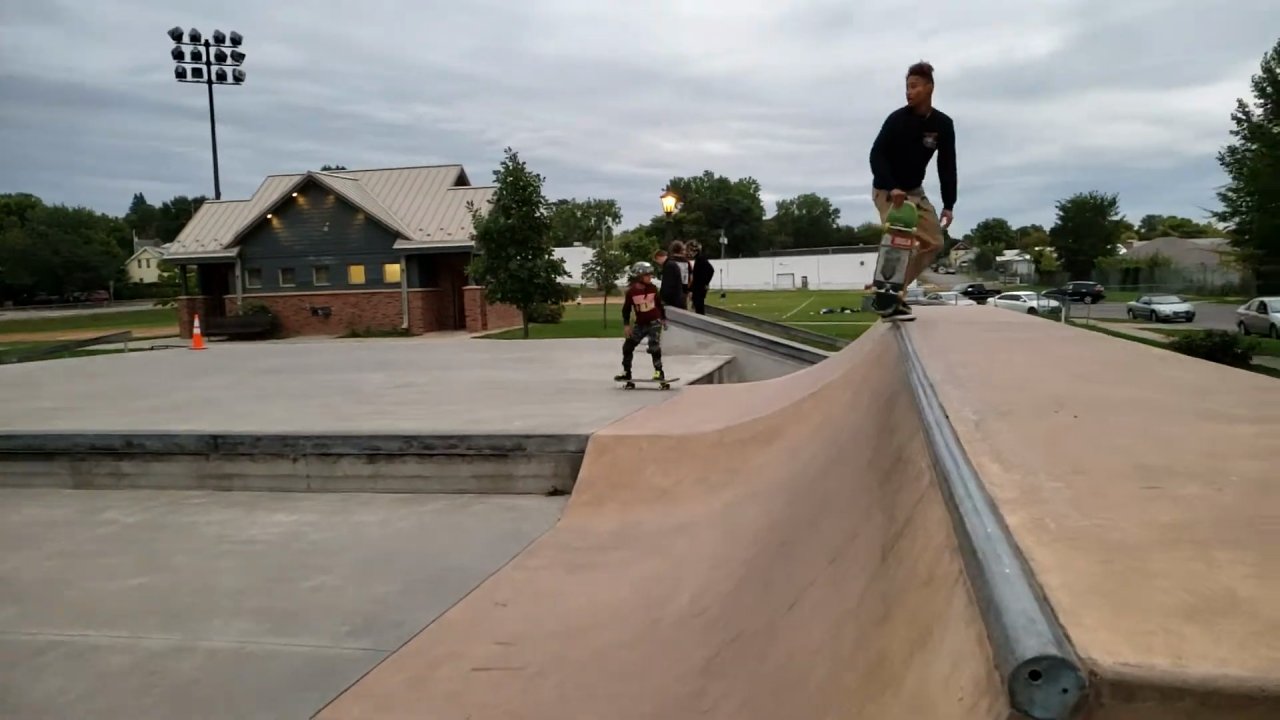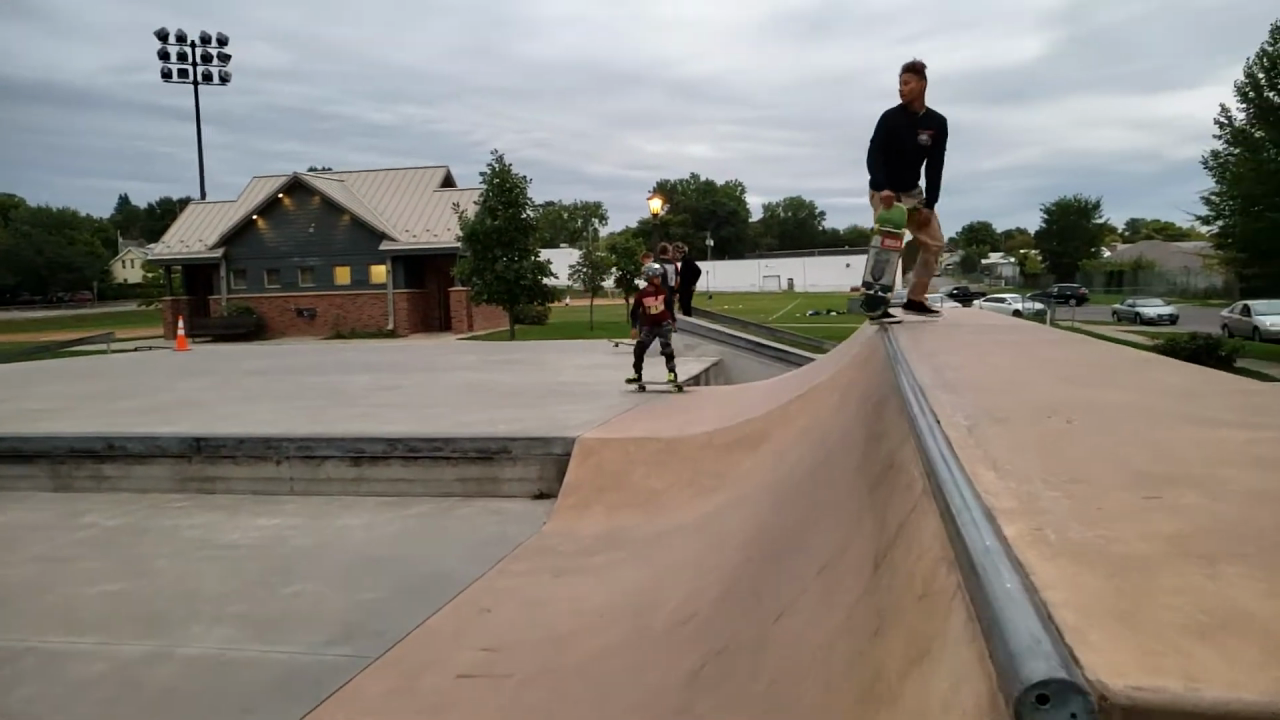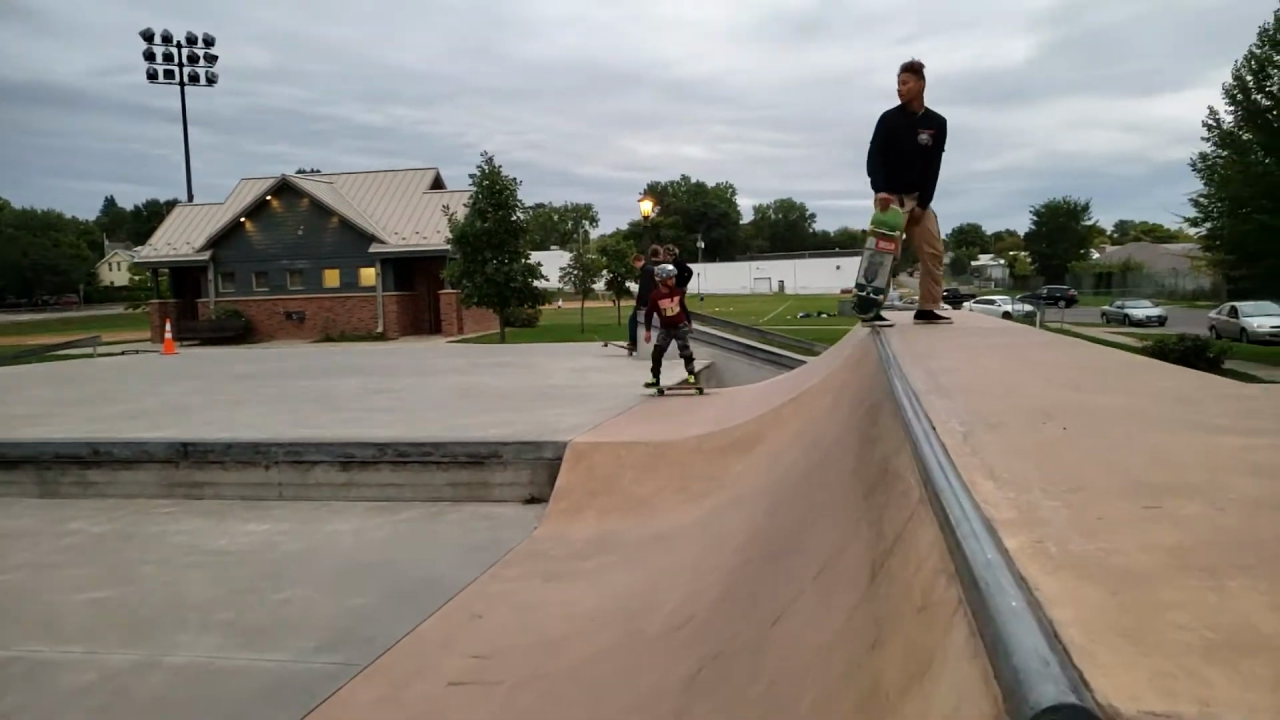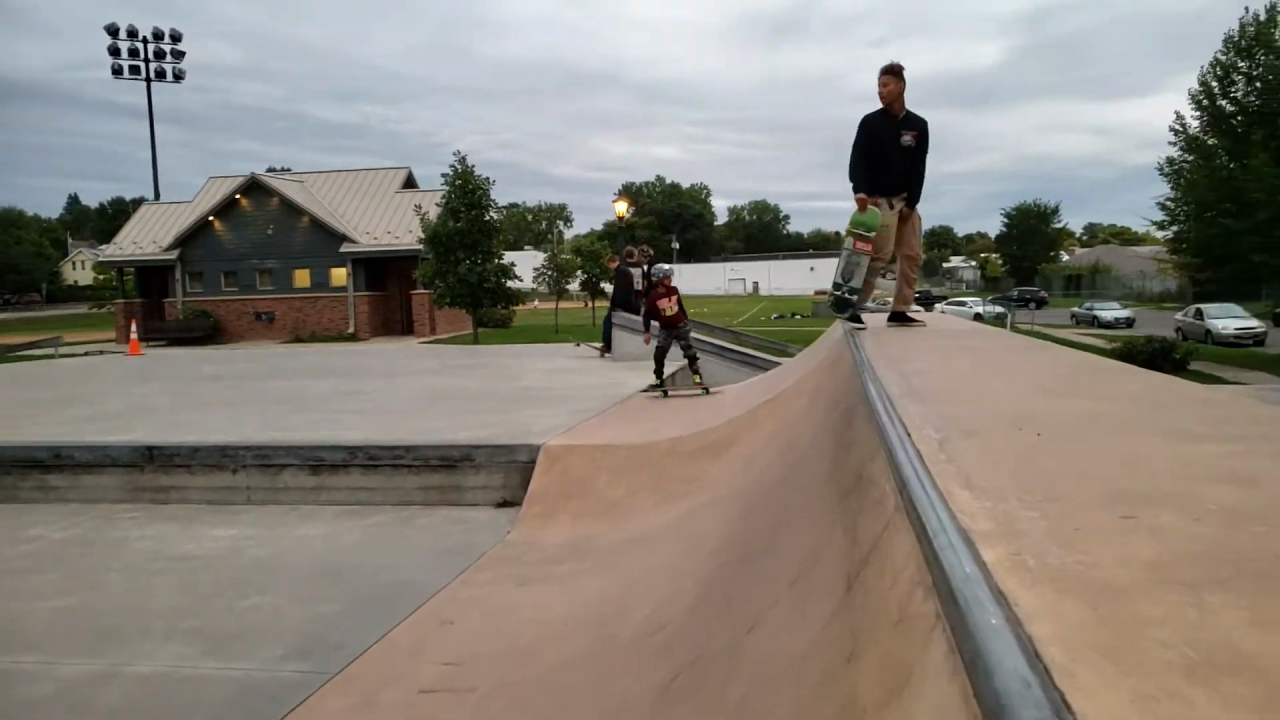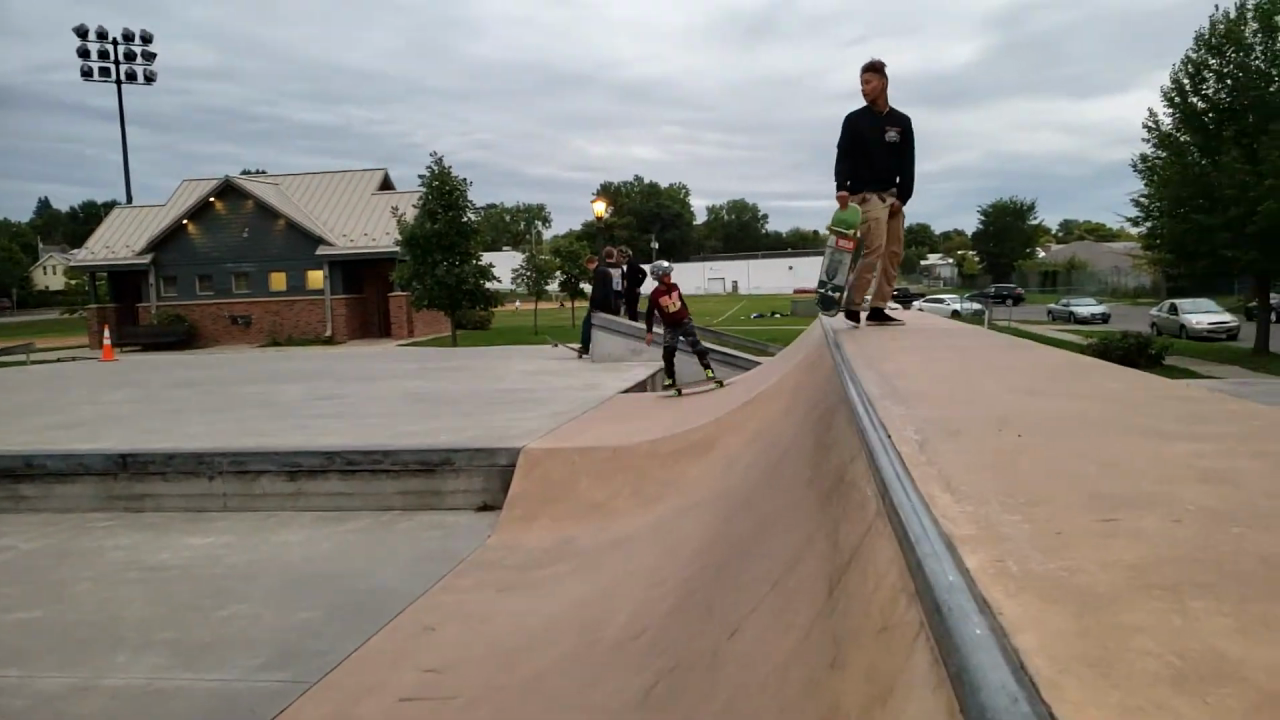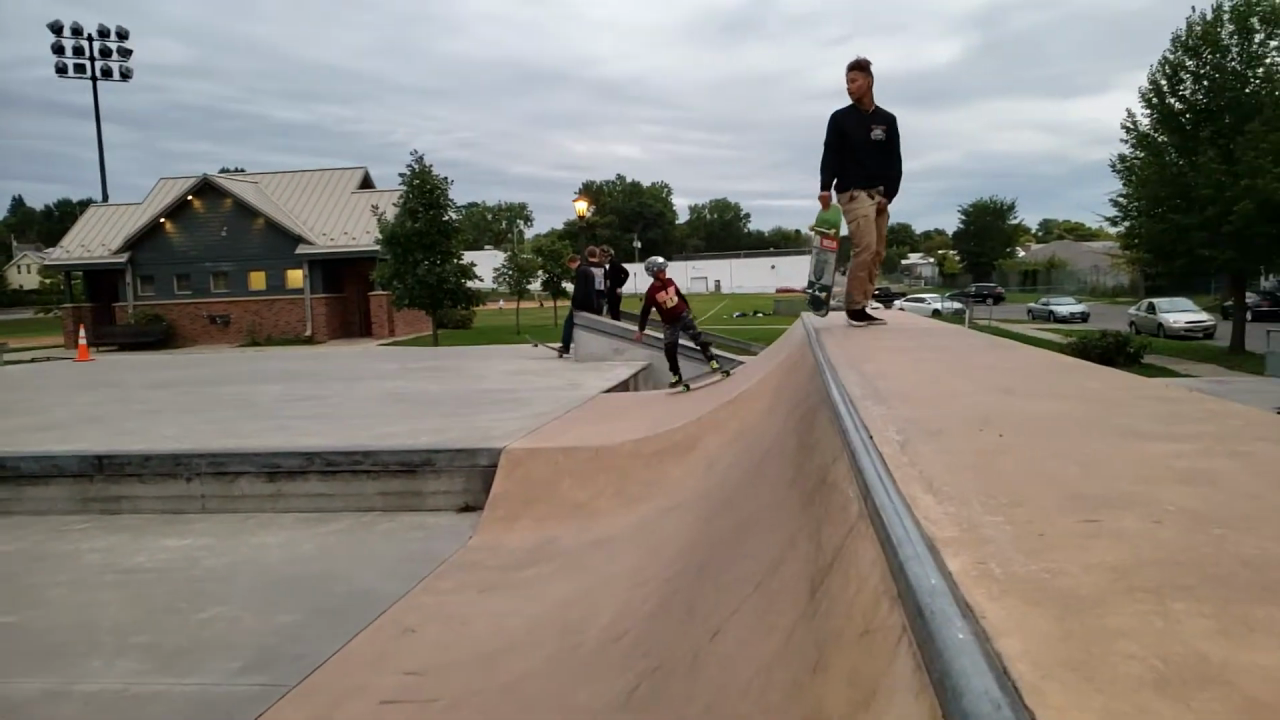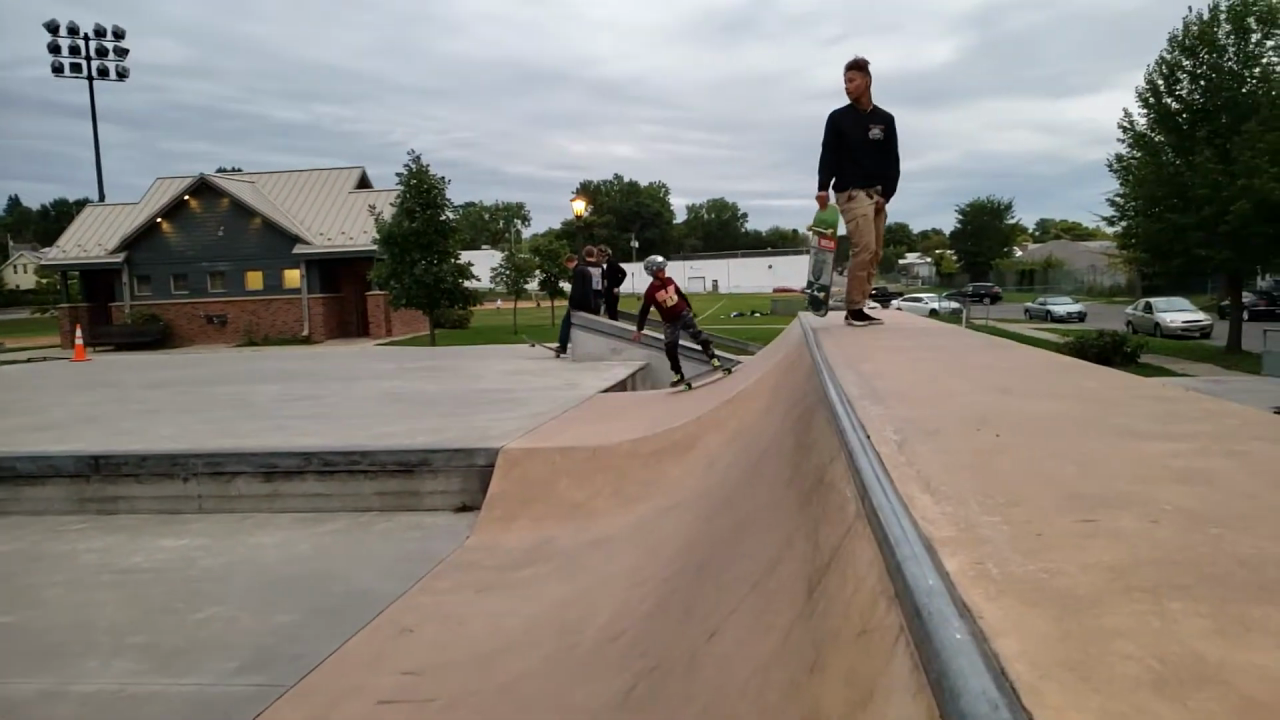
dt=0.1s
person 1, frame 1
left shoulder: (943, 124)
right shoulder: (896, 120)
left elbow: (947, 165)
right elbow: (877, 156)
left wrist: (948, 205)
right wrist: (892, 188)
left hip: (915, 191)
right hip: (889, 192)
left knee: (932, 241)
person 1, frame 2
left shoulder: (937, 123)
right shoulder: (890, 118)
left elbow: (936, 165)
right elbow: (874, 156)
left wrist: (930, 204)
right wrist: (883, 188)
left hip: (914, 193)
right hip: (886, 194)
left knee: (934, 243)
left ankle: (915, 299)
person 1, frame 3
left shoulder: (937, 123)
right shoulder: (889, 119)
left elbow: (933, 165)
right elbow: (874, 158)
left wrist: (923, 202)
right wrist: (880, 190)
left hip: (918, 197)
right hip: (891, 197)
left knee: (934, 253)
left ankle: (927, 309)
person 1, frame 4
left shoulder: (919, 125)
right shoulder: (871, 122)
left elbow: (919, 168)
right elbow: (857, 159)
left wrist: (911, 203)
right wrist: (860, 190)
left hip: (905, 199)
right hip: (876, 199)
left knee: (912, 256)
right knee: (879, 256)
left ankle: (900, 311)
right ankle: (852, 308)
person 1, frame 5
left shoulder: (902, 122)
right shoulder: (854, 120)
left elbow: (907, 164)
right elbow: (844, 157)
left wrist: (902, 197)
right wrist: (842, 188)
left hip: (893, 196)
right hip: (865, 195)
left knee: (894, 254)
right knee: (875, 250)
left ankle: (877, 309)
right ankle: (852, 304)
person 1, frame 6
left shoulder: (887, 120)
right shoulder: (840, 119)
left elbow: (894, 162)
right elbow: (830, 156)
left wrist: (888, 195)
right wrist: (826, 187)
left hip: (879, 194)
right hip: (852, 194)
left knee: (876, 253)
right knee: (864, 248)
left ankle: (860, 308)
right ankle: (852, 305)
person 1, frame 7
left shoulder: (885, 120)
right shoulder: (838, 118)
left elbow: (892, 161)
right elbow: (828, 156)
left wrist: (886, 194)
right wrist: (823, 188)
left hip: (877, 194)
right hip: (851, 193)
left knee: (874, 253)
right knee: (864, 248)
left ankle: (858, 308)
right ankle: (854, 306)
